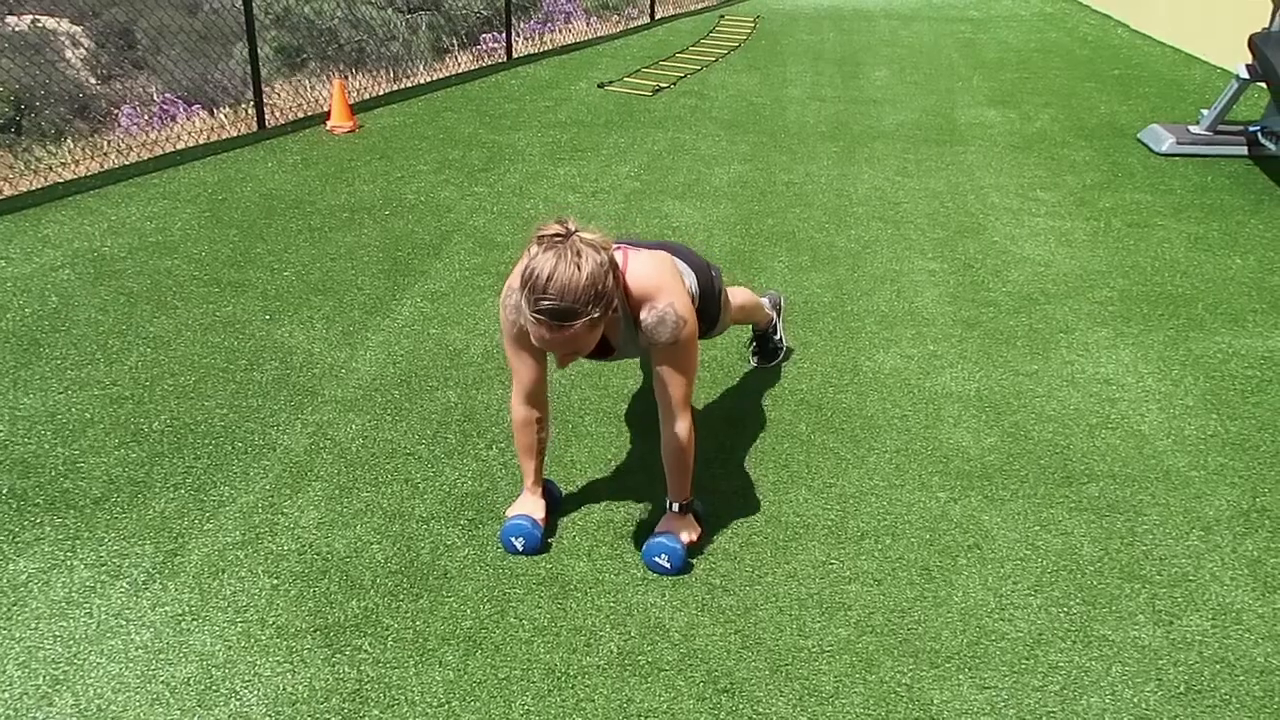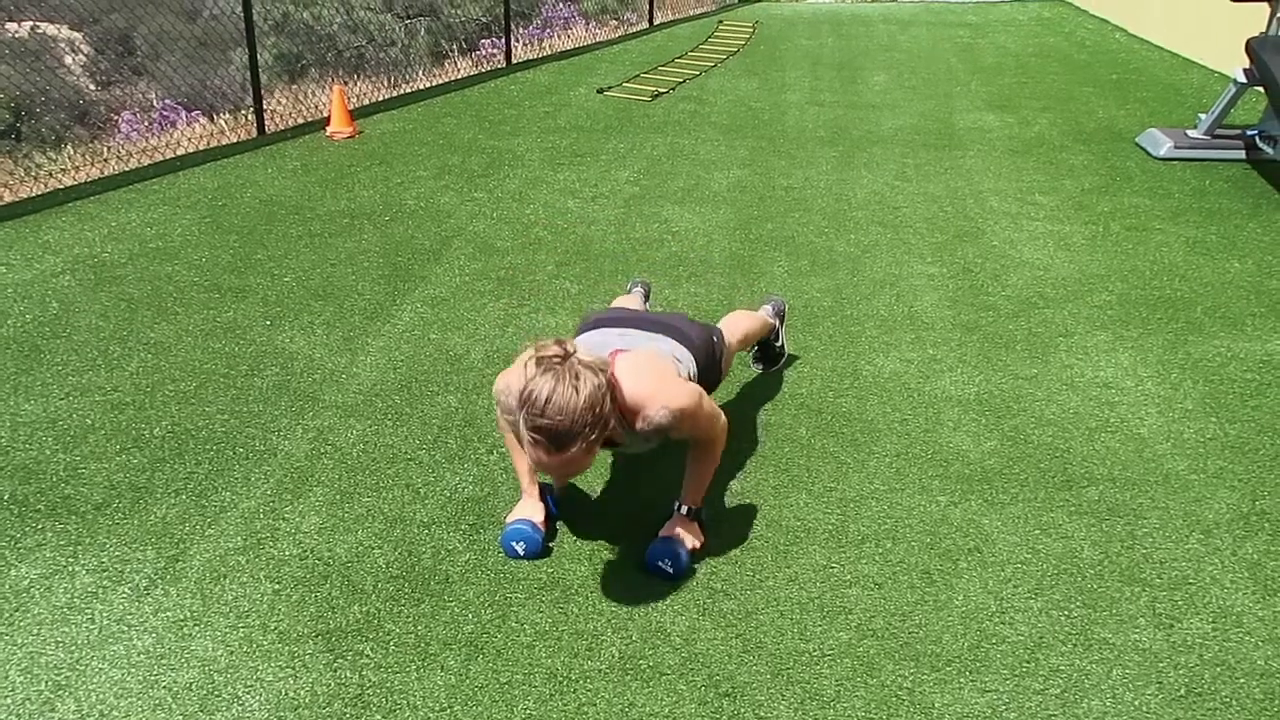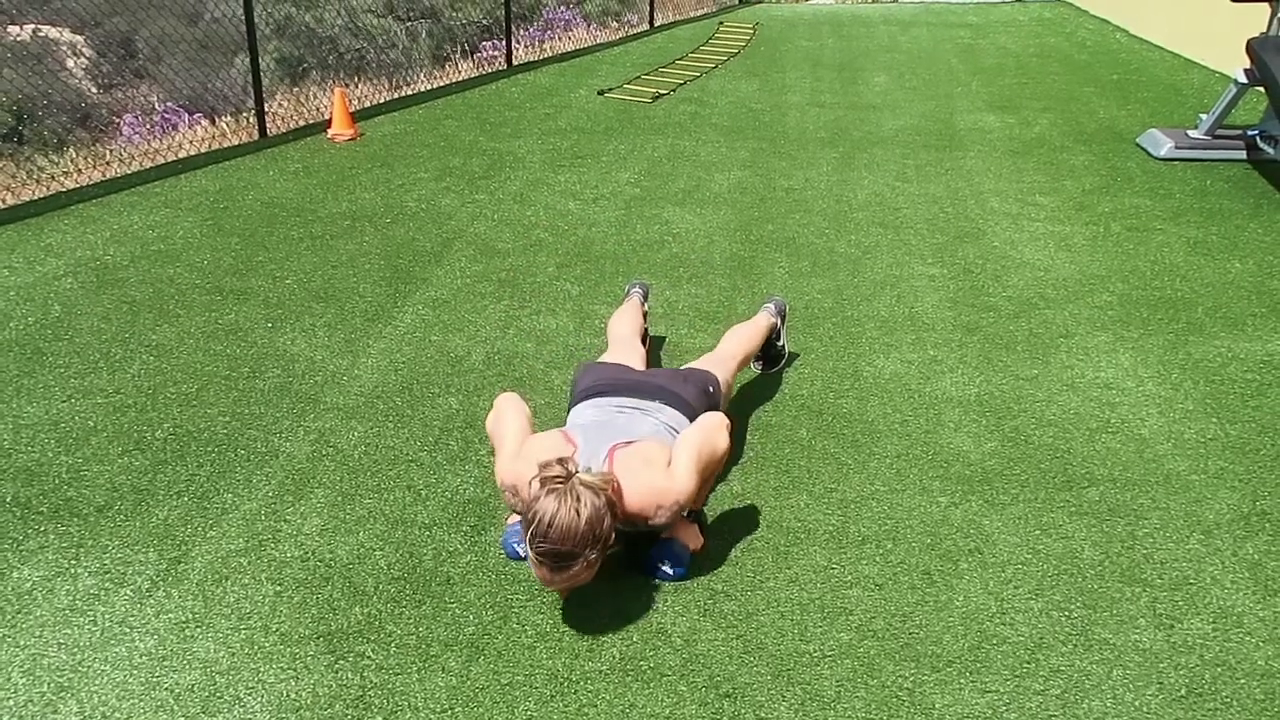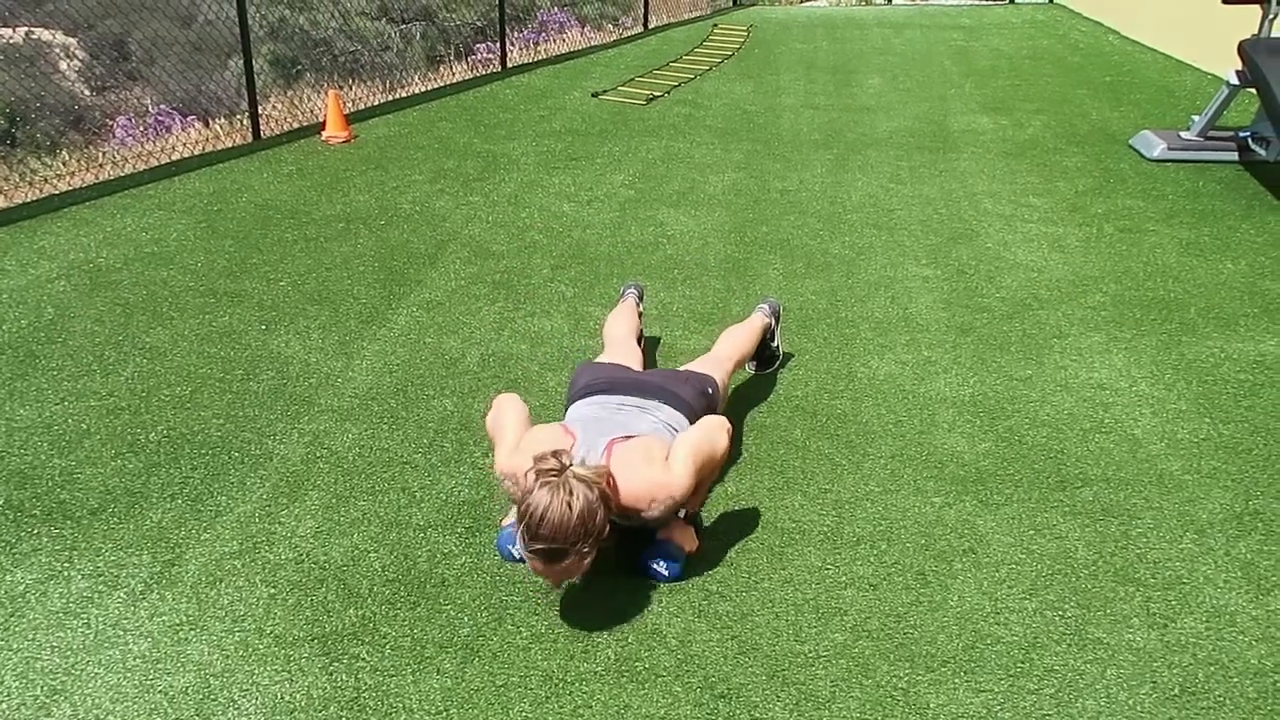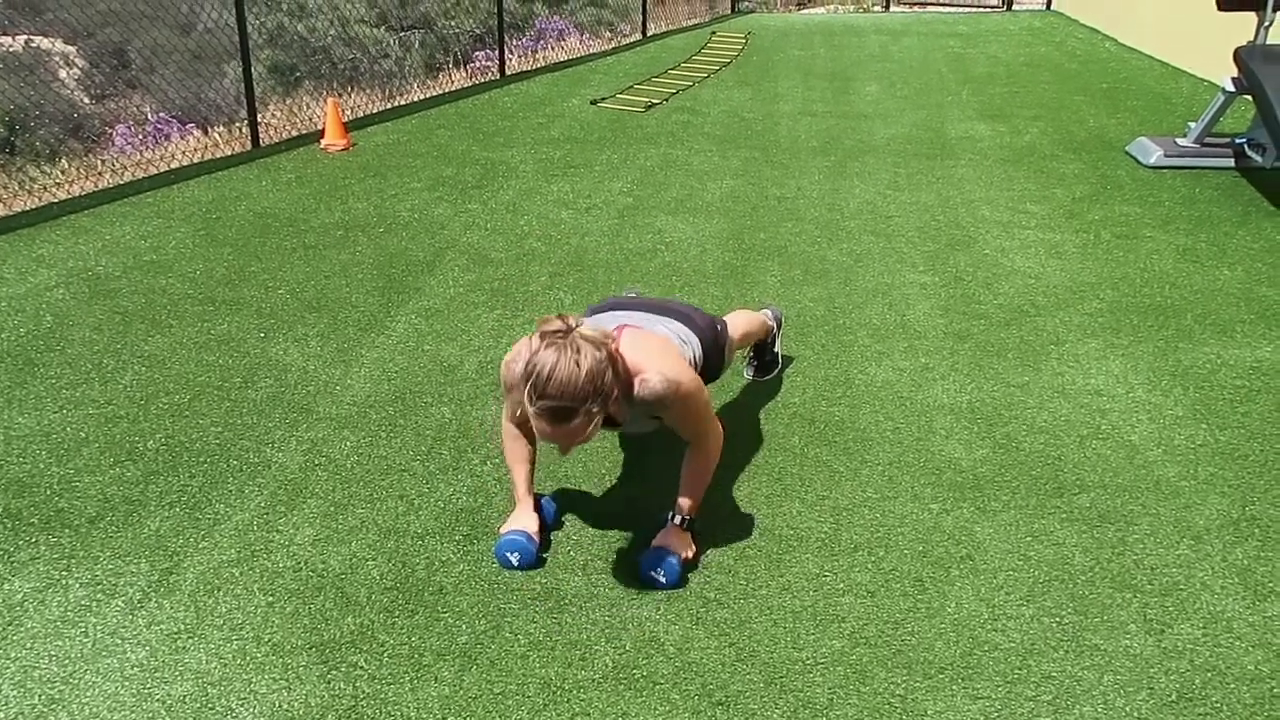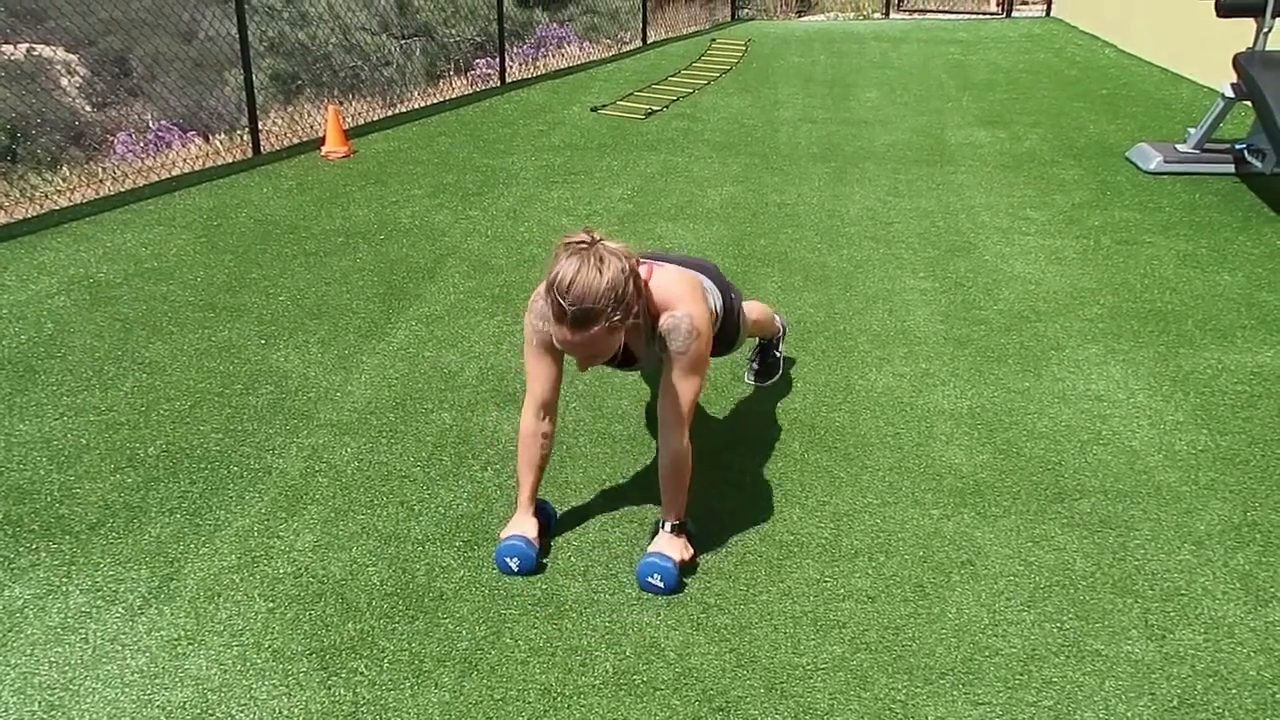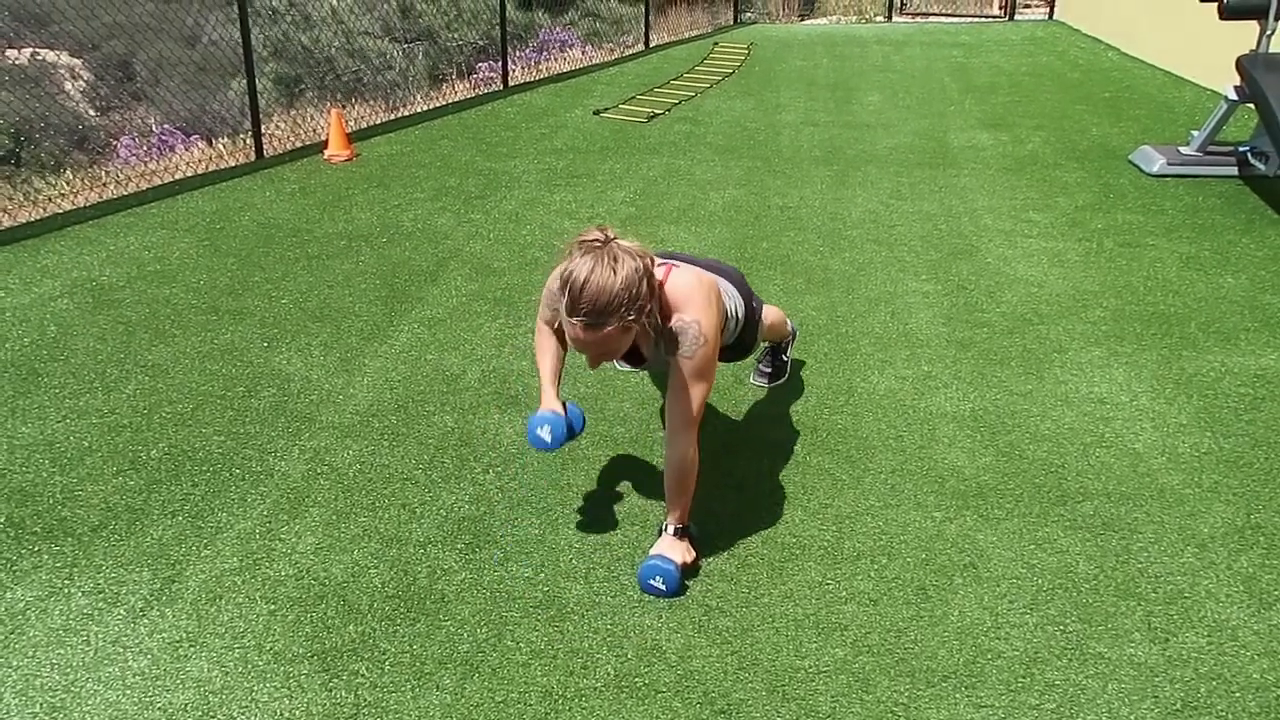
dt=0.4s
person 1, frame 1
left shoulder: (662, 306)
right shoulder: (522, 294)
left elbow: (676, 418)
right elbow: (527, 402)
left wrist: (679, 510)
right wrist: (531, 491)
left hip: (690, 277)
left knee: (729, 308)
left ankle: (767, 314)
person 1, frame 2
left shoulder: (660, 404)
right shoulder: (514, 390)
left elbow: (714, 431)
left wrist: (687, 513)
right wrist: (530, 496)
left hip: (680, 345)
right hip: (602, 328)
left knee: (729, 338)
left ankle: (769, 317)
right ankle: (637, 296)
person 1, frame 3
left shoulder: (658, 500)
right shoulder: (521, 480)
left elbow: (718, 428)
right elbow: (506, 403)
left hip: (676, 402)
right hip: (599, 389)
left knee: (725, 359)
right knee: (622, 349)
left ankle: (769, 317)
right ankle: (636, 299)
person 1, frame 4
left shoulder: (654, 495)
right shoulder: (518, 472)
left elbow: (719, 428)
right elbow: (505, 404)
left wrist: (685, 517)
left hip: (675, 403)
right hip: (598, 388)
left knee: (721, 360)
right knee: (619, 349)
left ankle: (763, 317)
right ankle: (631, 300)
person 1, frame 5
left shoulder: (660, 380)
right shoulder: (521, 365)
left elbow: (709, 440)
right elbow: (514, 423)
left wrist: (680, 523)
right wrist: (524, 506)
left hip: (684, 330)
right hip: (610, 313)
left knee: (728, 333)
left ankle: (766, 322)
person 1, frame 6
left shoulder: (680, 316)
right shoulder: (549, 305)
left elbow: (674, 433)
right elbow: (538, 414)
left wrist: (672, 529)
right wrist: (525, 511)
left hip: (708, 292)
left knee: (743, 321)
left ankle: (773, 329)
person 1, frame 7
left shoulder: (690, 320)
right shoulder: (568, 291)
left elbow: (682, 436)
right elbow: (546, 326)
left wrist: (675, 532)
right wrist: (549, 398)
left hip: (728, 300)
left knee: (760, 326)
left ankle: (782, 333)
